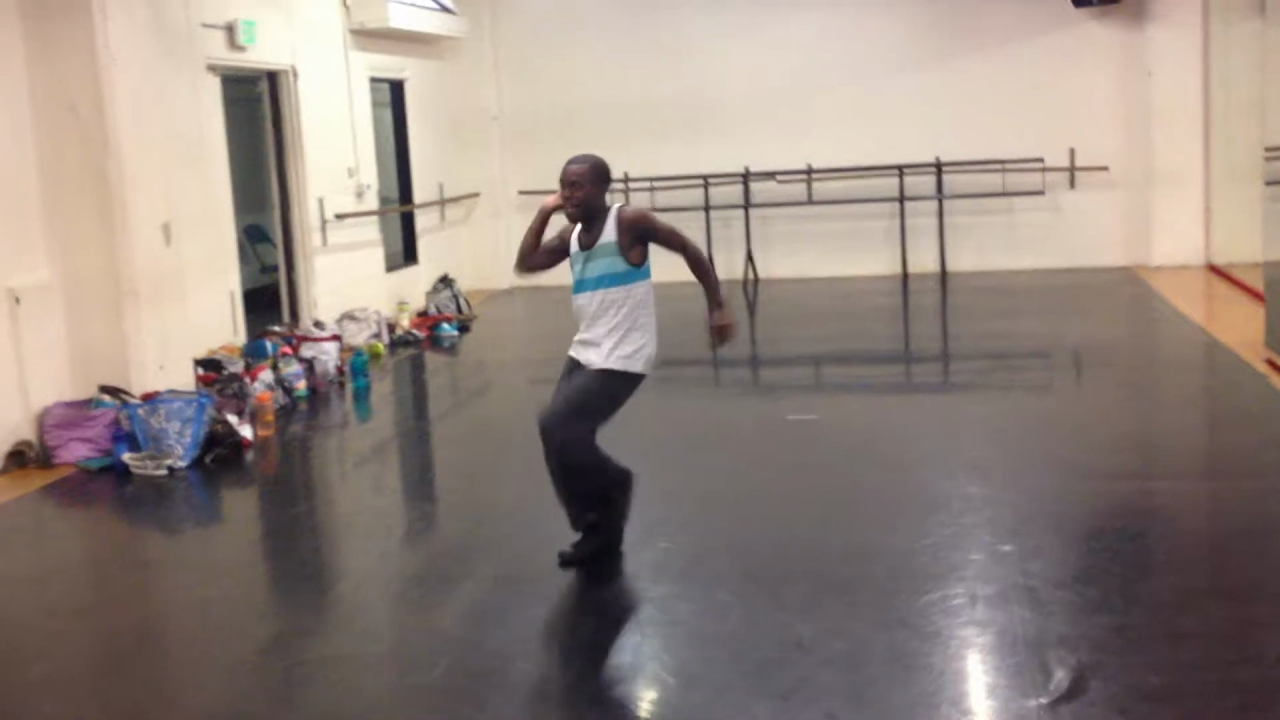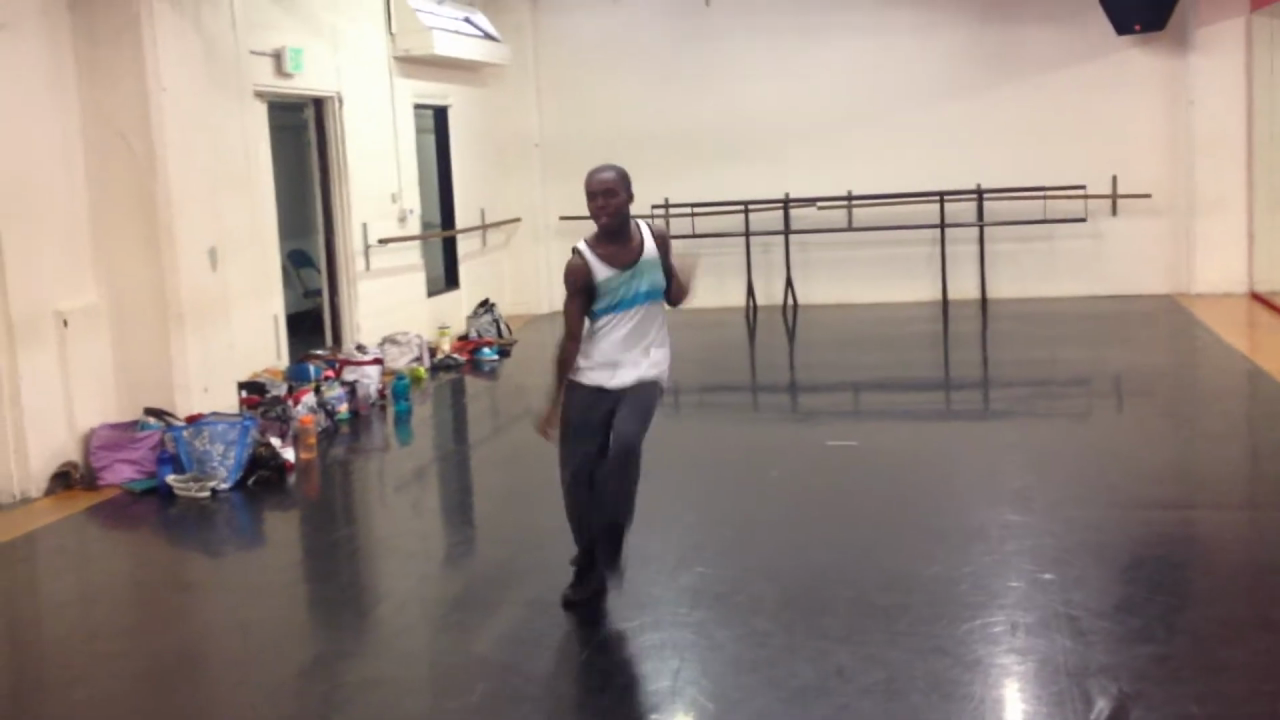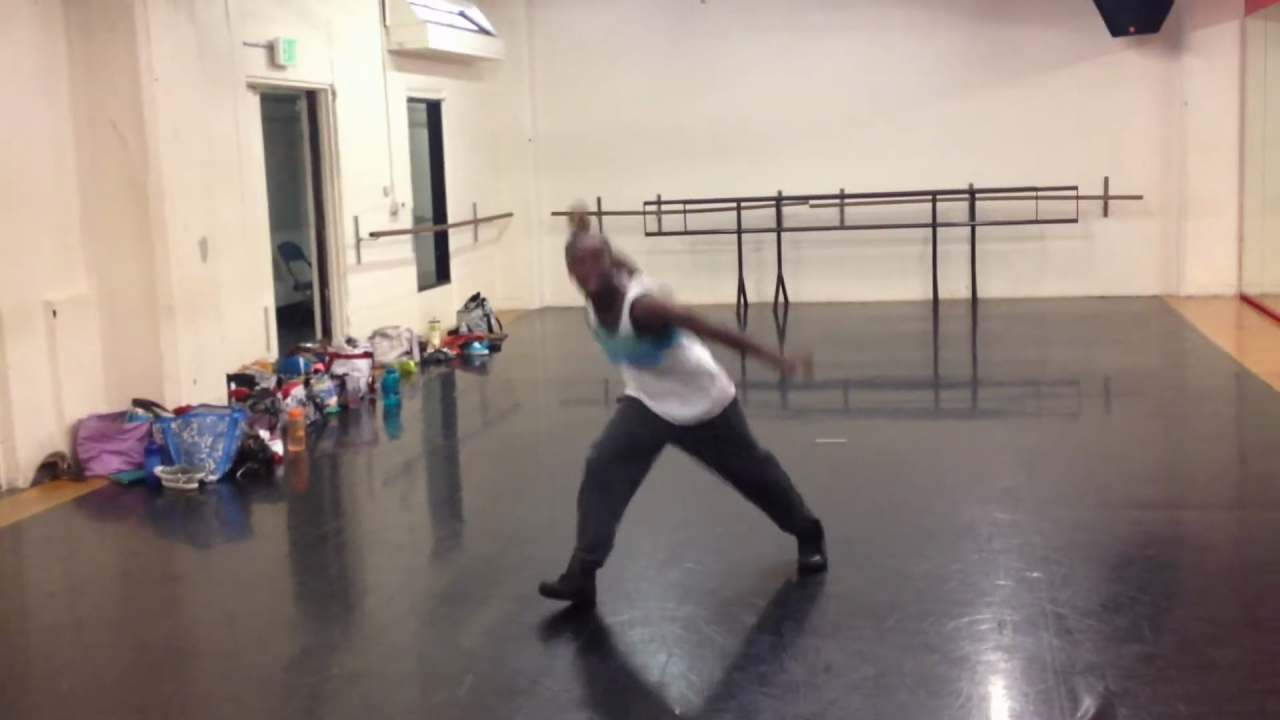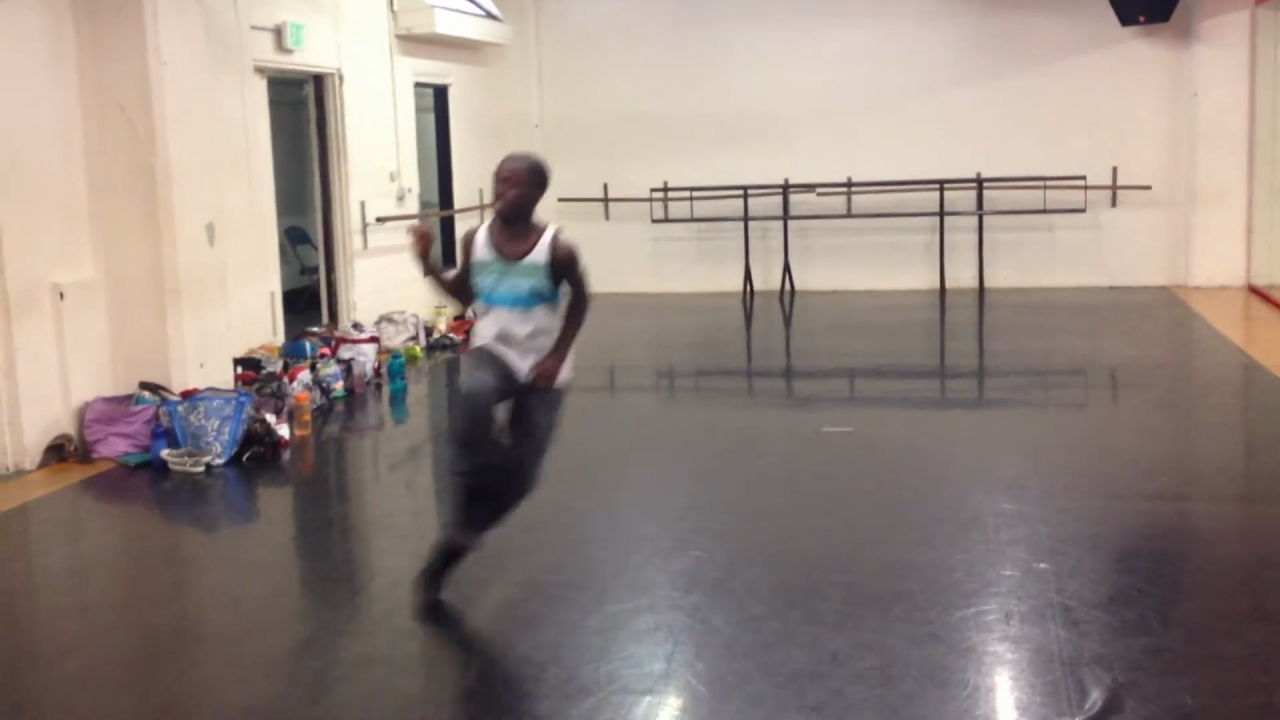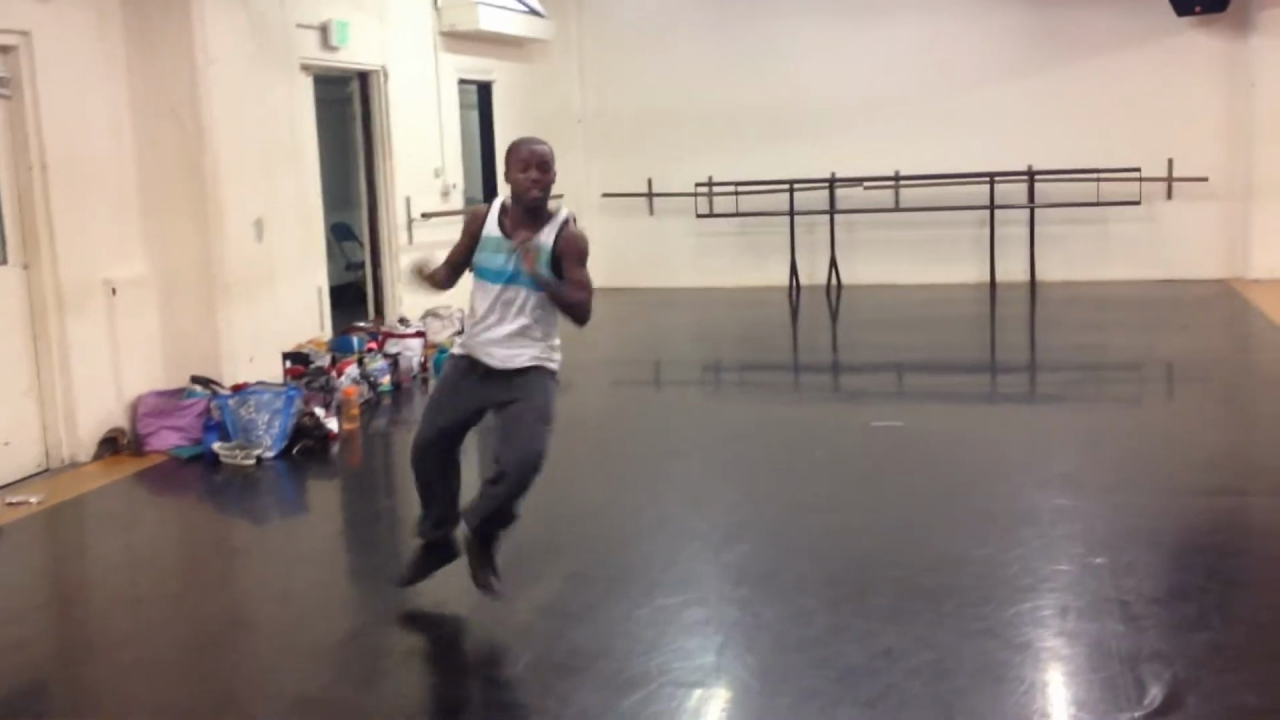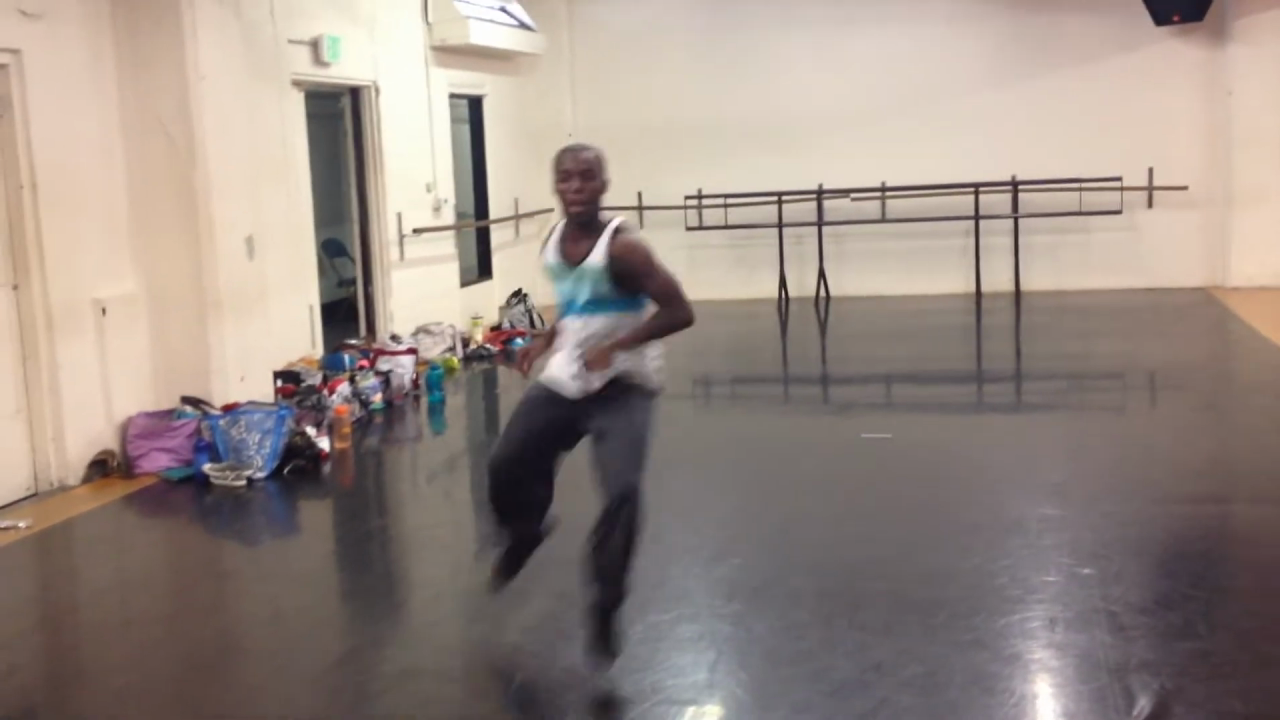
dt=0.4s
person 1, frame 1
left shoulder: (631, 221)
right shoulder: (572, 234)
left elbow: (690, 251)
right elbow: (525, 266)
left wrist: (717, 306)
right wrist: (545, 212)
left hip: (622, 358)
right hip: (584, 354)
left knee: (557, 428)
right knee: (556, 435)
left ankle: (613, 485)
right ankle: (601, 530)
person 1, frame 2
left shoulder: (655, 238)
right shoulder: (580, 262)
left elbow: (671, 298)
right elbow: (571, 337)
left wrist: (682, 284)
right wrist: (555, 403)
left hip: (643, 375)
right hip: (590, 380)
left knee: (624, 447)
right knee: (580, 473)
left ankle: (609, 546)
right ankle: (591, 568)
person 1, frame 3
left shoulder: (644, 305)
right shoulder: (595, 300)
left elbow: (711, 328)
right elbow: (618, 271)
left wrist: (776, 358)
right wrist: (581, 235)
left hip: (701, 399)
right hip: (647, 402)
left knee: (753, 470)
right knee: (603, 469)
left ankle: (807, 532)
right ankle: (581, 574)
person 1, frame 4
left shoulder: (557, 249)
right shoulder: (474, 240)
left elbow: (580, 298)
right elbow: (463, 292)
left wrist: (558, 355)
right wrist: (428, 265)
left hip: (541, 369)
right hip: (491, 355)
left knee: (520, 472)
right knee: (472, 401)
left ankle: (455, 543)
right ankle: (462, 520)
person 1, frame 5
left shoulder: (567, 234)
right shoulder: (481, 218)
left elbow: (582, 312)
right elbow: (449, 277)
left wrist: (542, 277)
right wrist: (429, 275)
left hip: (531, 365)
right hip: (473, 354)
left knee: (523, 459)
right knee: (430, 443)
left ankle: (481, 535)
right ankle: (437, 540)
person 1, frame 6
left shoulder: (625, 247)
right shoulder: (555, 240)
left elbow: (681, 312)
left wrist: (616, 344)
right wrist: (547, 338)
left hip: (621, 384)
right hip: (564, 380)
left knee: (622, 488)
right knee: (508, 466)
left ankle: (605, 610)
right ankle: (523, 534)
